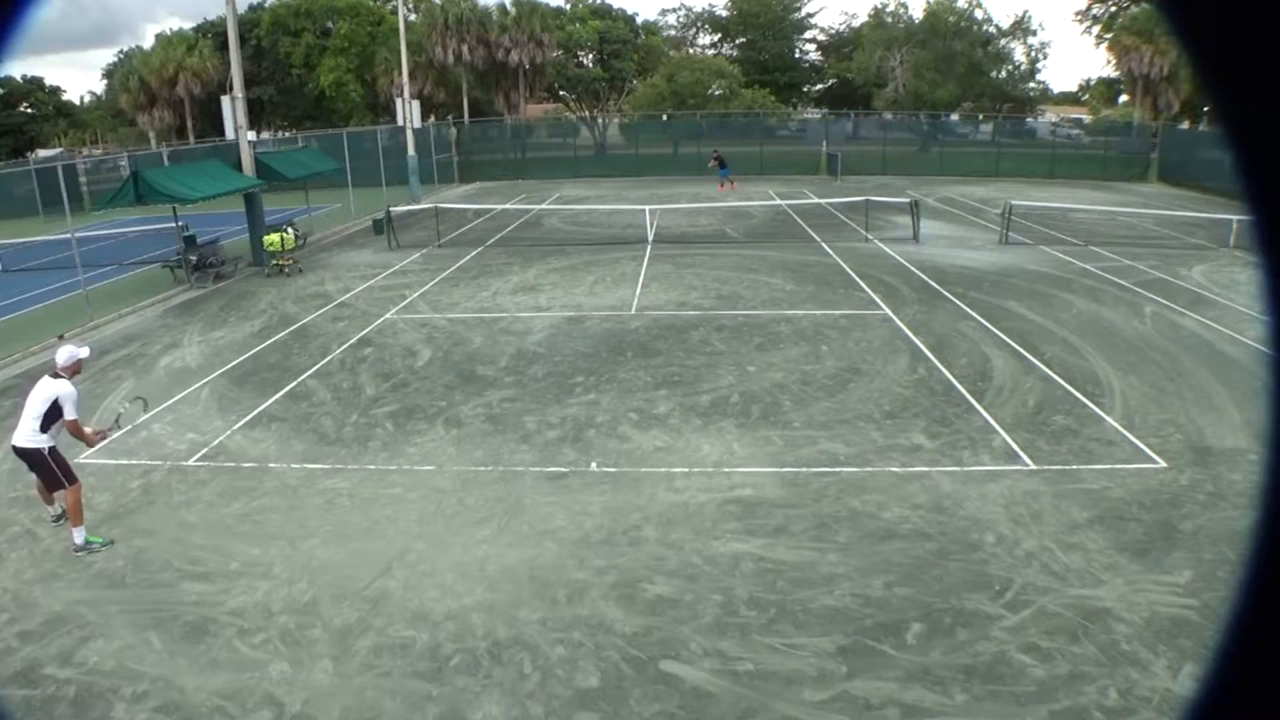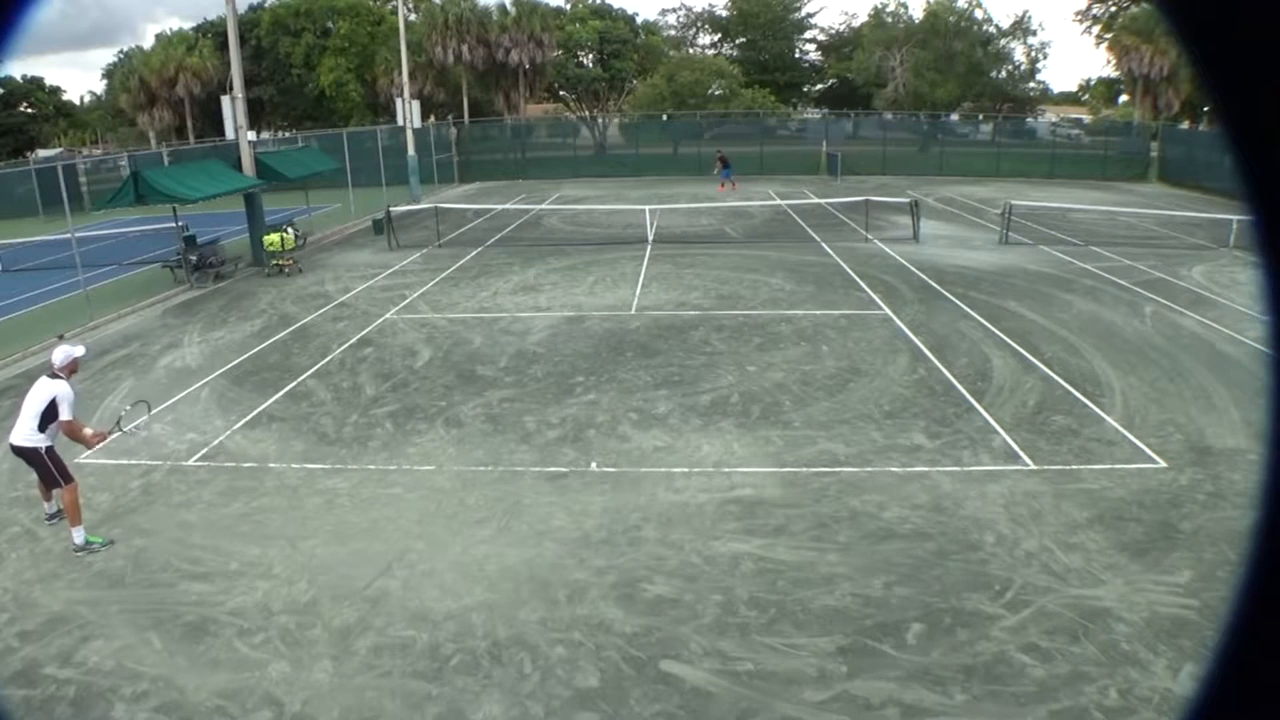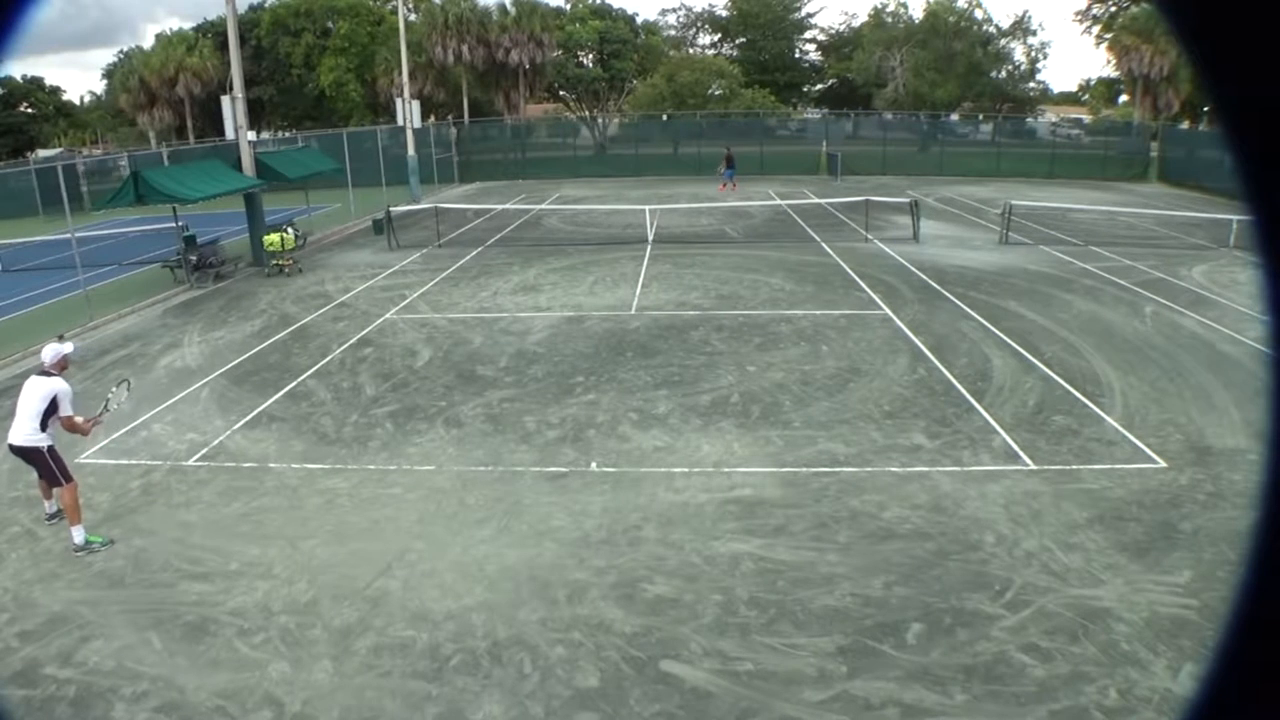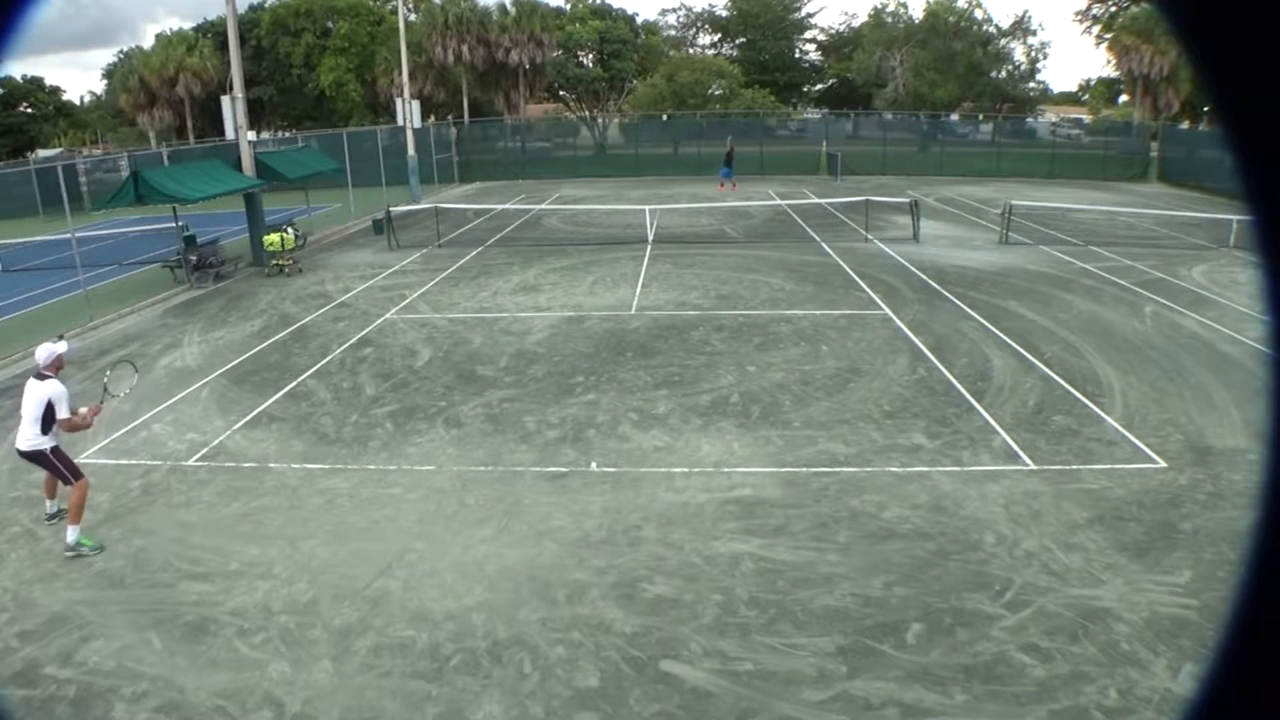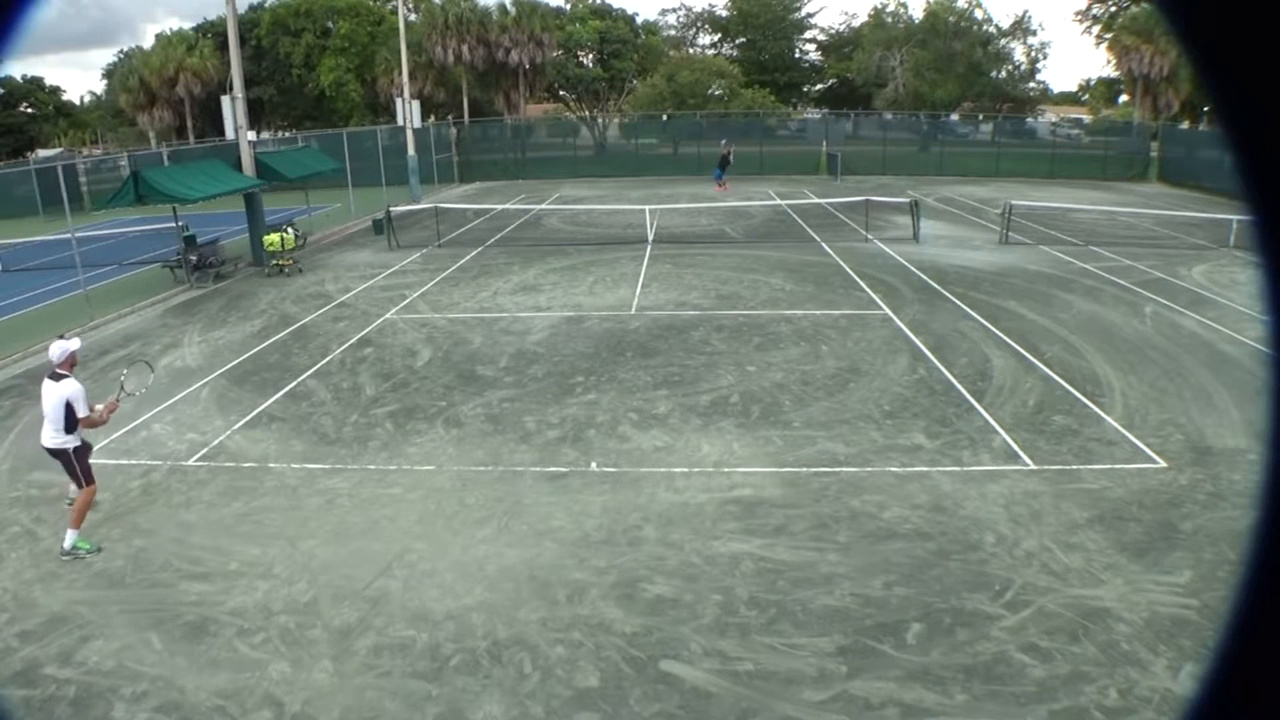
dt=0.5s
person 1, frame 1
left shoulder: (48, 381)
right shoulder: (67, 389)
right elbow: (72, 427)
left wrist: (88, 431)
right wrist: (89, 440)
left hip: (20, 442)
right hip: (37, 445)
left knee: (44, 476)
right knee: (73, 487)
left ankle: (56, 513)
right ankle: (80, 541)
person 1, frame 2
left shoulder: (46, 381)
right shoulder: (63, 389)
left elbow: (66, 419)
right elbow: (67, 429)
left wrist: (88, 432)
right wrist: (88, 442)
left hip: (18, 440)
right hip: (34, 444)
left knee: (45, 473)
right knee: (69, 487)
left ankle: (51, 511)
right ankle: (80, 541)
person 1, frame 3
left shoulder: (34, 379)
right shoulder: (60, 386)
right elbow: (67, 424)
left wrist: (80, 421)
right wrist: (83, 430)
left hip: (15, 441)
right hip: (34, 443)
left knee: (46, 471)
right knee: (68, 486)
left ankle: (51, 511)
right ankle: (80, 541)
person 1, frame 4
left shoulder: (33, 381)
right shoulder: (56, 388)
right elbow: (67, 426)
left wrist: (82, 412)
right wrist: (86, 423)
left hip: (24, 444)
right hip: (40, 447)
left knee: (55, 468)
right knee: (80, 484)
left ankle: (51, 511)
right ankle: (73, 541)
person 1, frame 5
left shoulder: (49, 380)
right shoulder: (73, 387)
right elbow: (86, 422)
left wrist: (99, 408)
right wrist: (104, 418)
left hip: (49, 440)
right hip: (64, 445)
left knee: (85, 450)
right knee: (89, 489)
left ankle: (73, 496)
right ankle: (70, 545)
